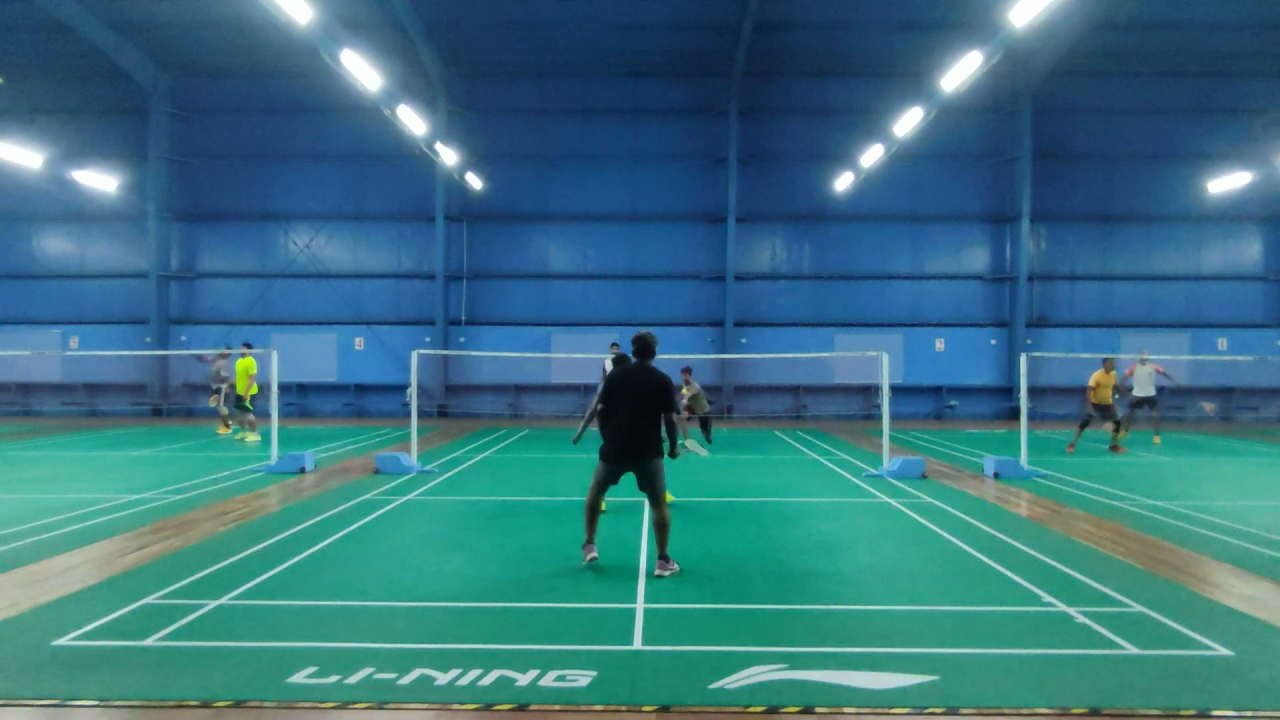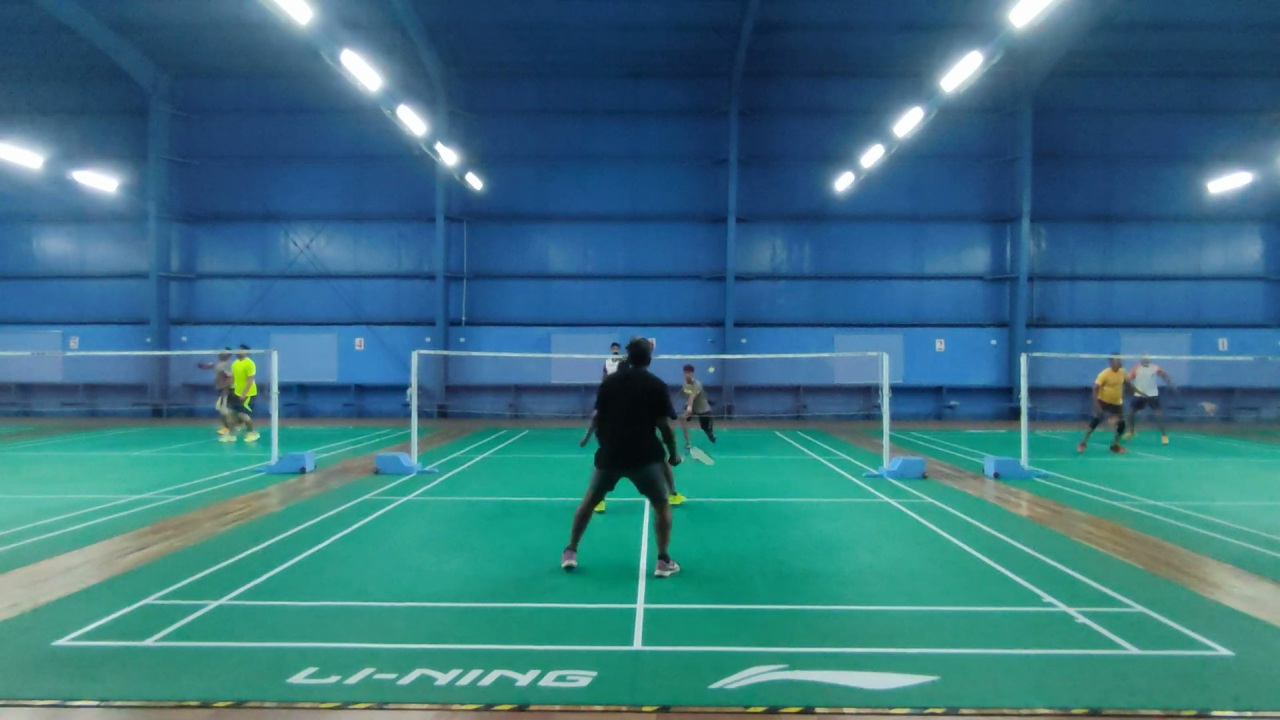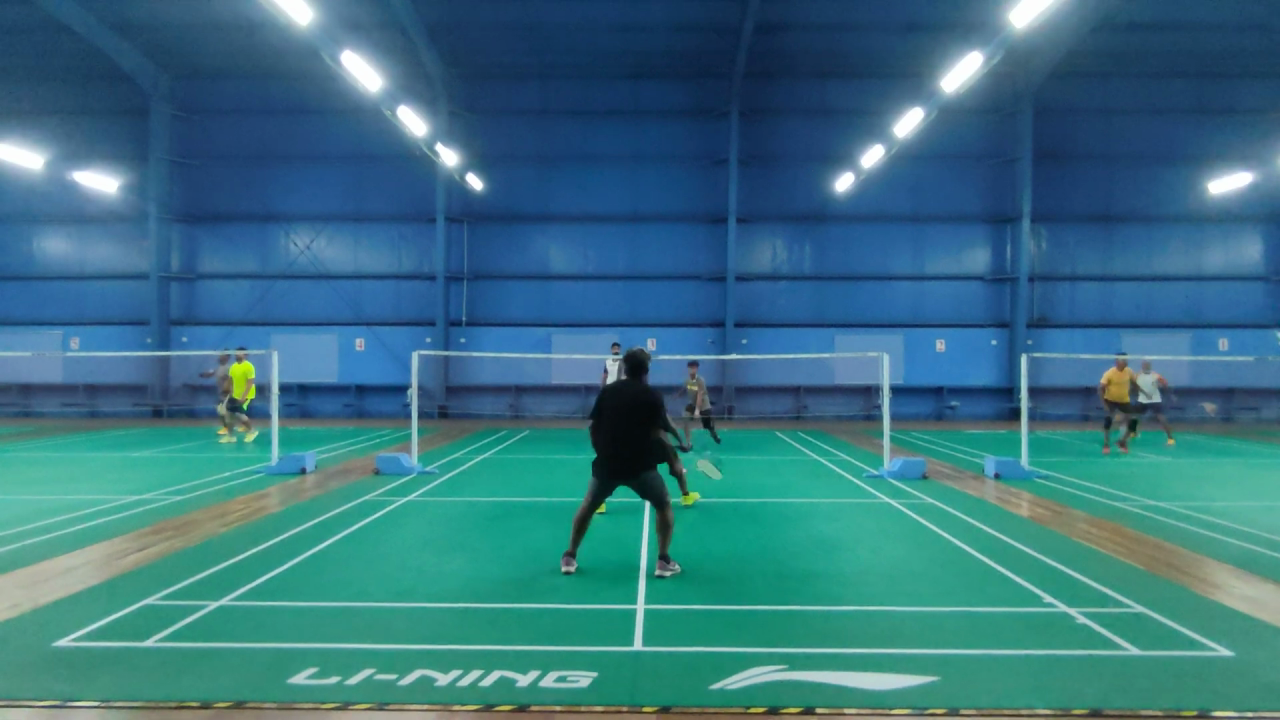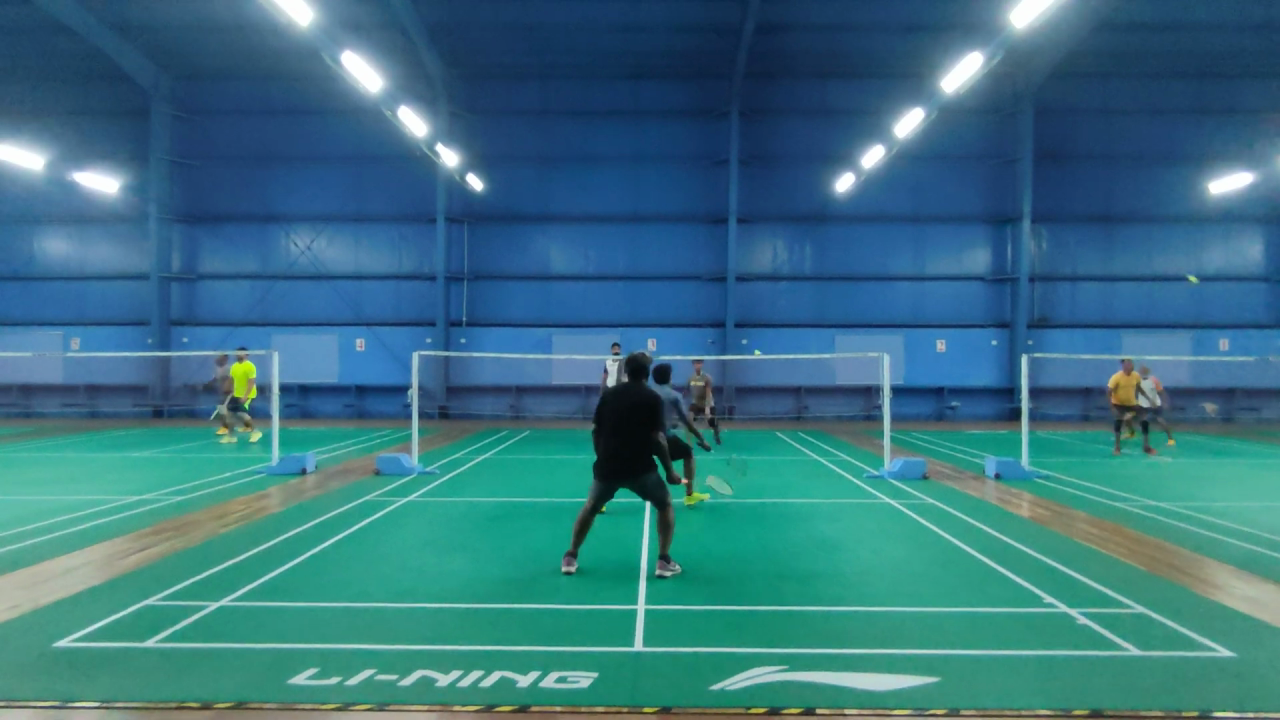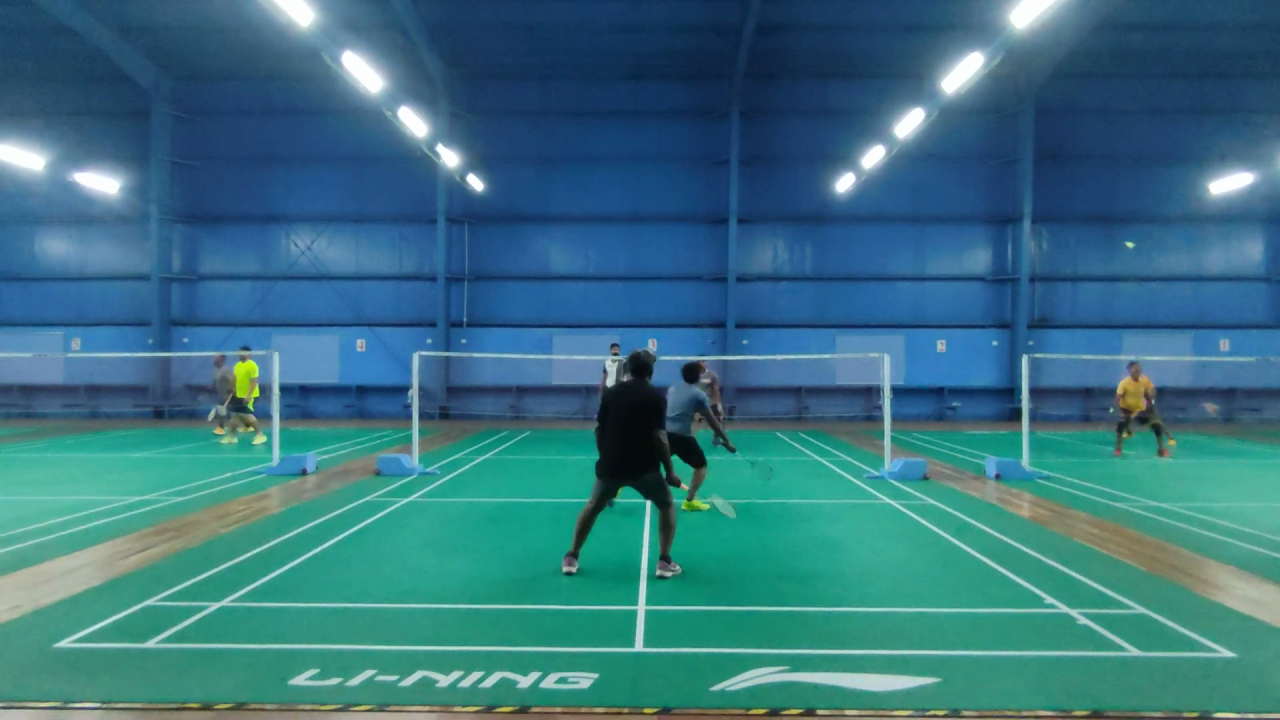
dt=0.1s
person 1, frame 1
left shoulder: (615, 375)
right shoulder: (662, 380)
left elbow: (602, 411)
right elbow: (669, 419)
right wrist: (674, 447)
left hip: (614, 448)
right hip: (647, 451)
left knee: (595, 492)
right knee: (658, 503)
left ankle: (589, 545)
right ankle: (663, 560)
person 1, frame 2
left shoulder: (610, 381)
right shoulder: (658, 385)
left elbow: (597, 419)
right elbow: (665, 425)
right wrist: (673, 453)
left hip: (610, 455)
right hip: (644, 457)
left knee: (591, 499)
right knee: (662, 504)
left ankle: (571, 552)
right ankle: (664, 561)
person 1, frame 3
left shoulder: (607, 391)
right shoulder: (652, 395)
left elbow: (593, 428)
right elbow: (658, 436)
left hip: (607, 464)
right hip: (640, 466)
left knee: (588, 505)
right knee: (664, 506)
left ankle: (569, 557)
right ankle: (664, 561)
person 1, frame 4
left shoulder: (609, 394)
right shoulder: (653, 398)
left elbow: (596, 431)
right elbow: (658, 439)
right wrist: (669, 470)
left hip: (607, 466)
right hip: (640, 467)
left knee: (591, 507)
right knee: (665, 506)
left ankle: (570, 557)
right ankle: (664, 561)
person 1, frame 5
left shoulder: (612, 392)
right shoulder: (655, 396)
left elbow: (598, 429)
right elbow: (658, 437)
right wrist: (669, 470)
left hip: (610, 464)
right hip: (643, 466)
left knee: (593, 506)
right knee: (667, 505)
left ankle: (572, 557)
right ankle: (665, 561)
